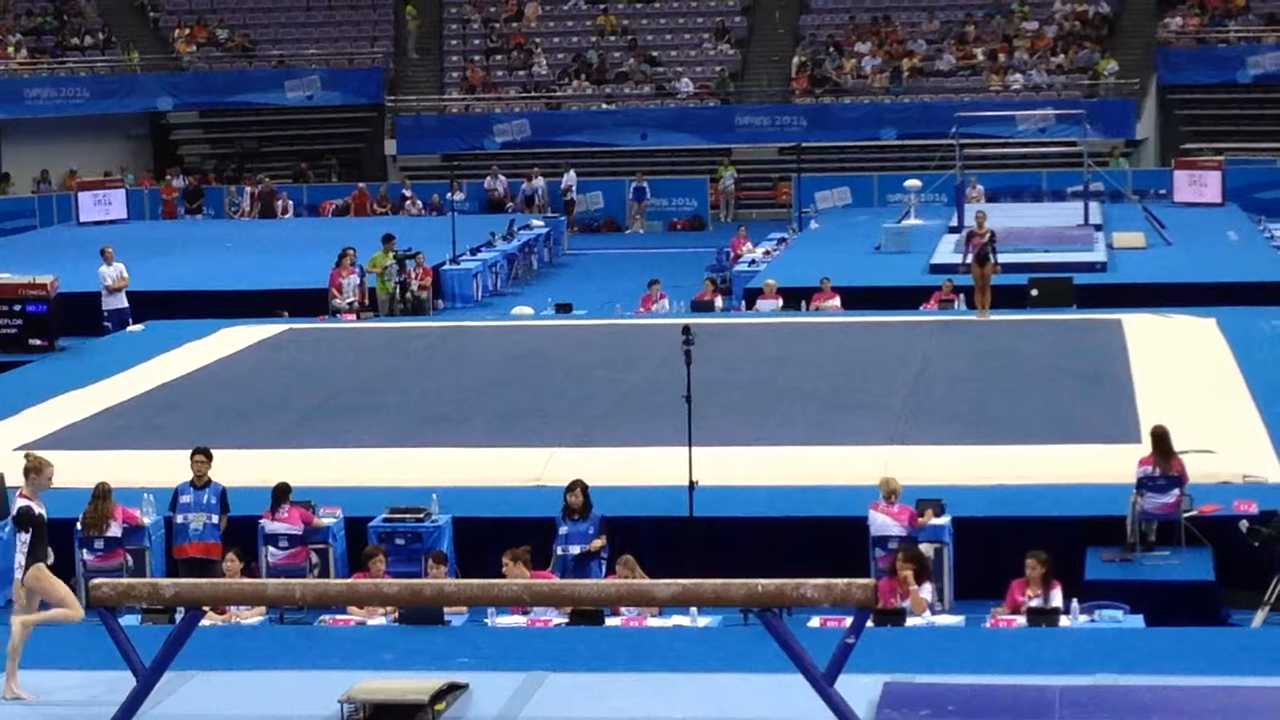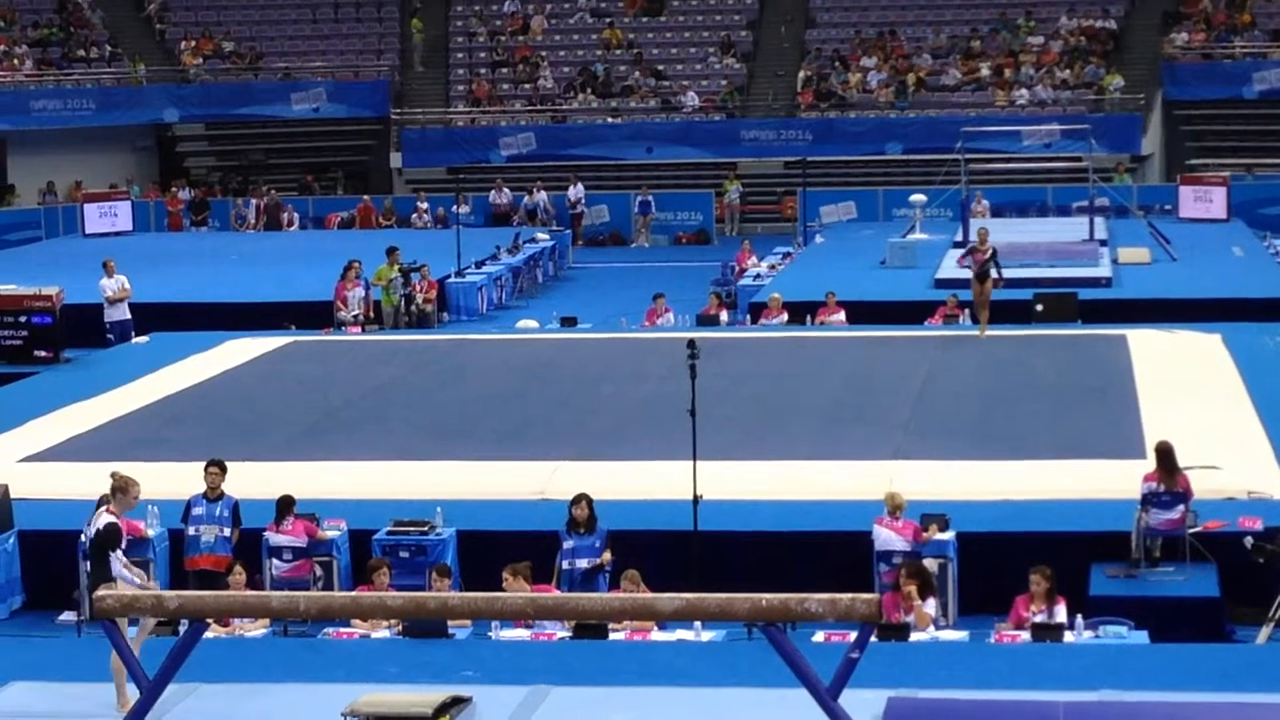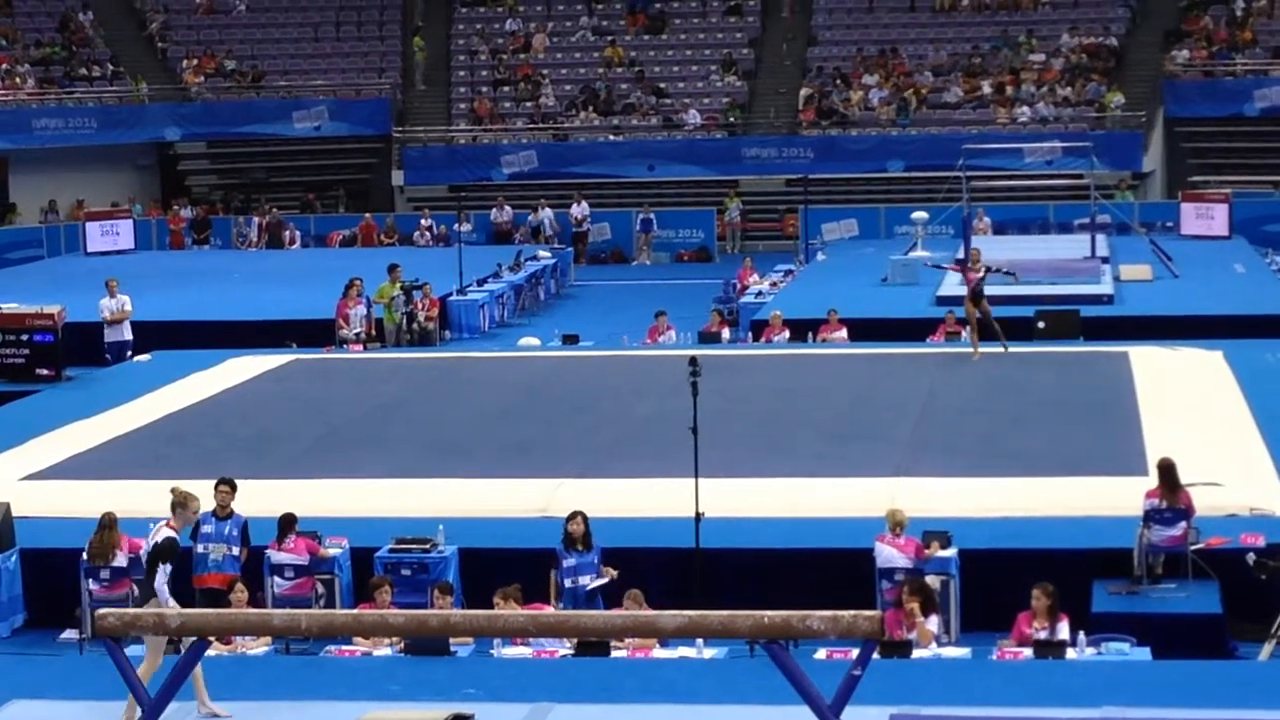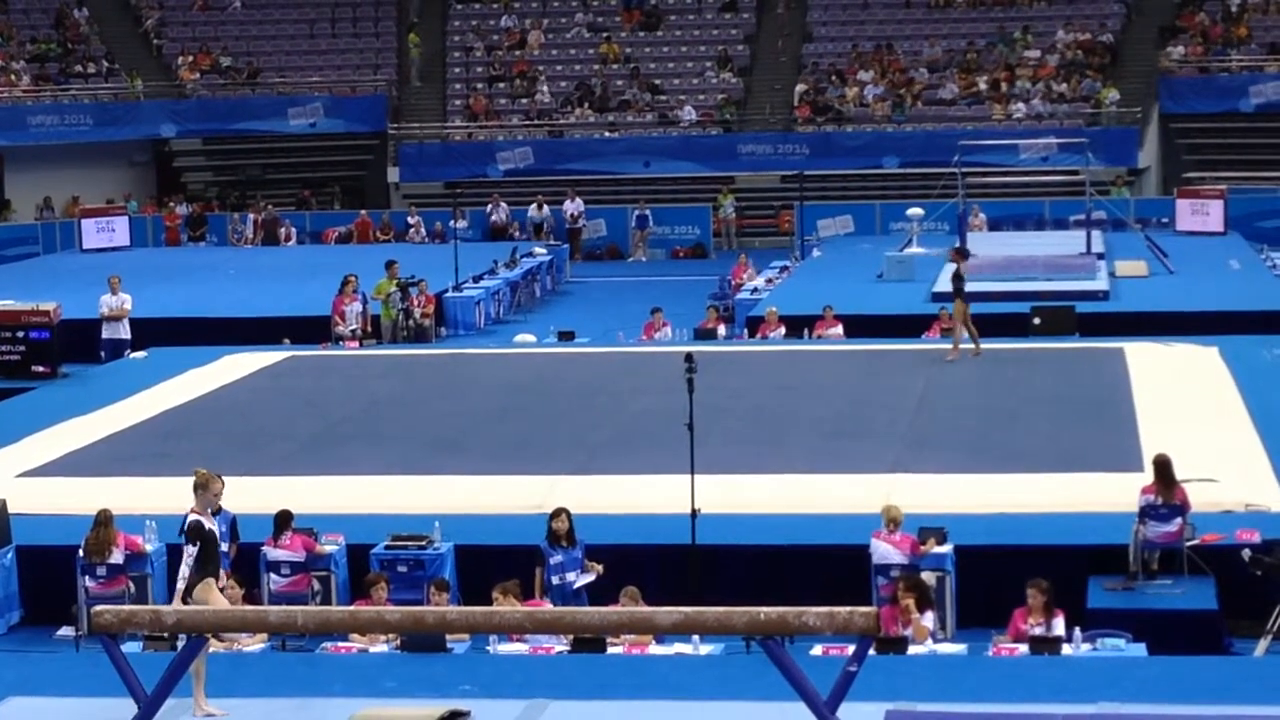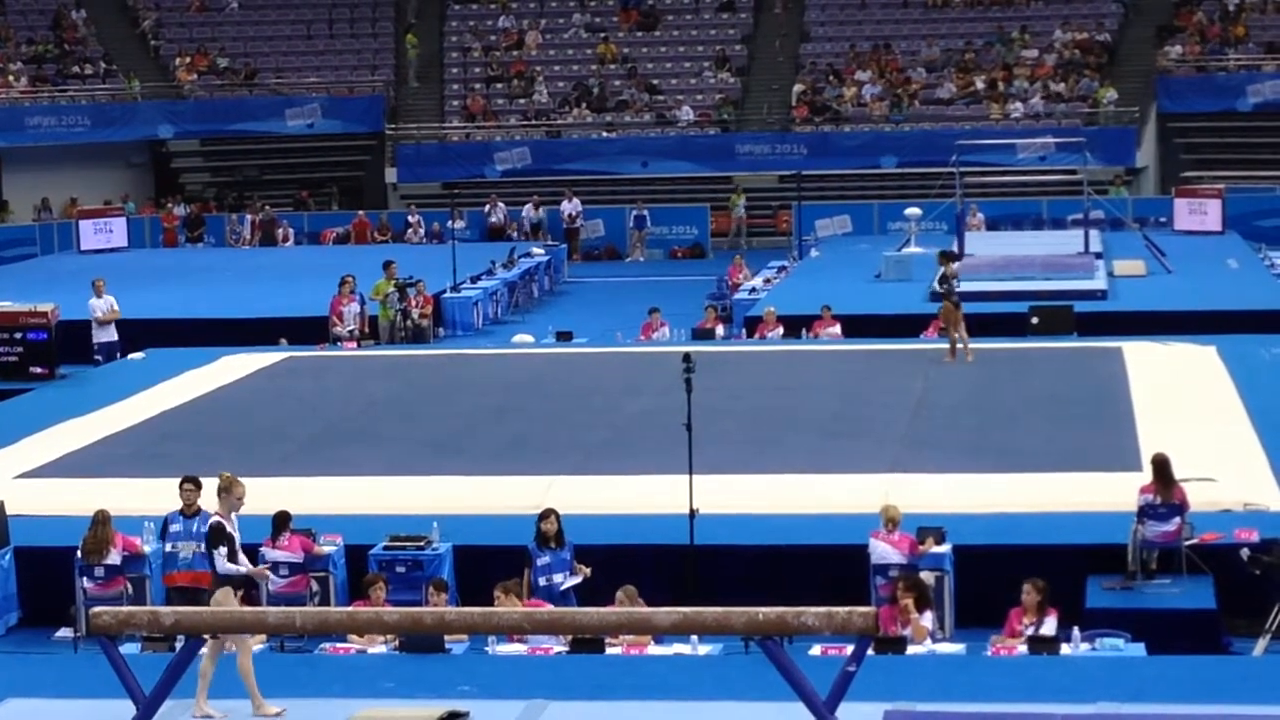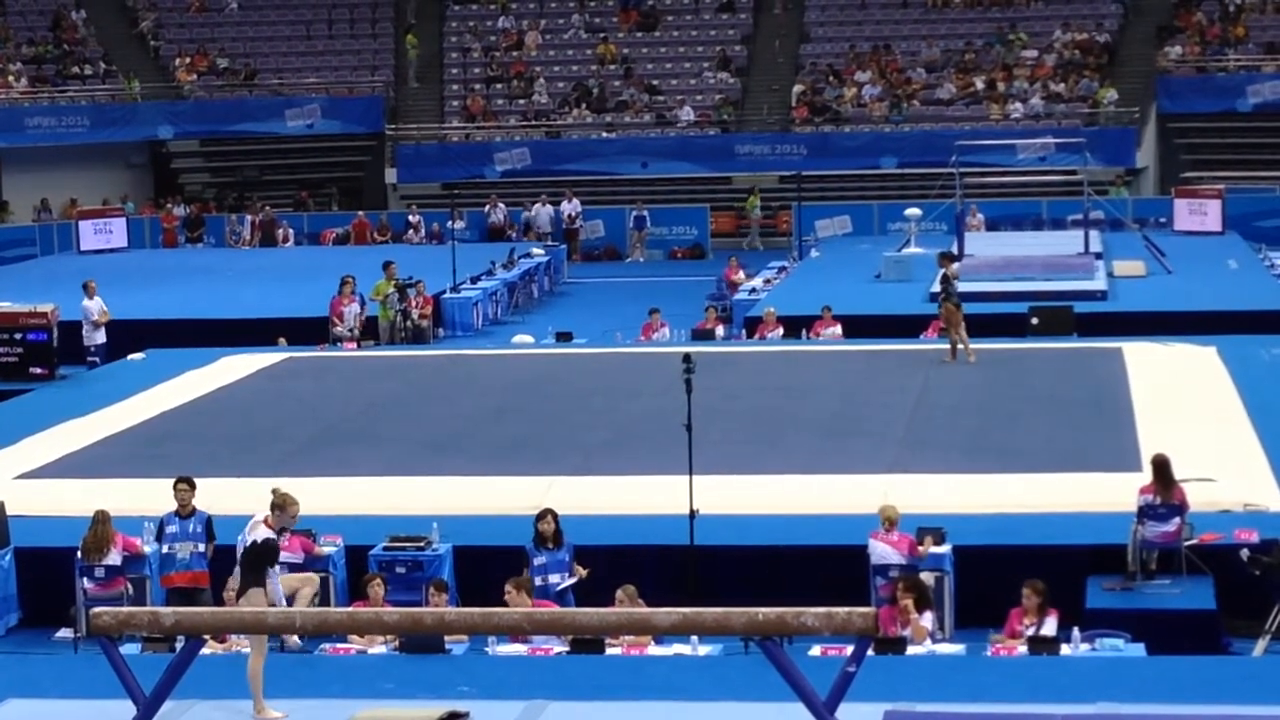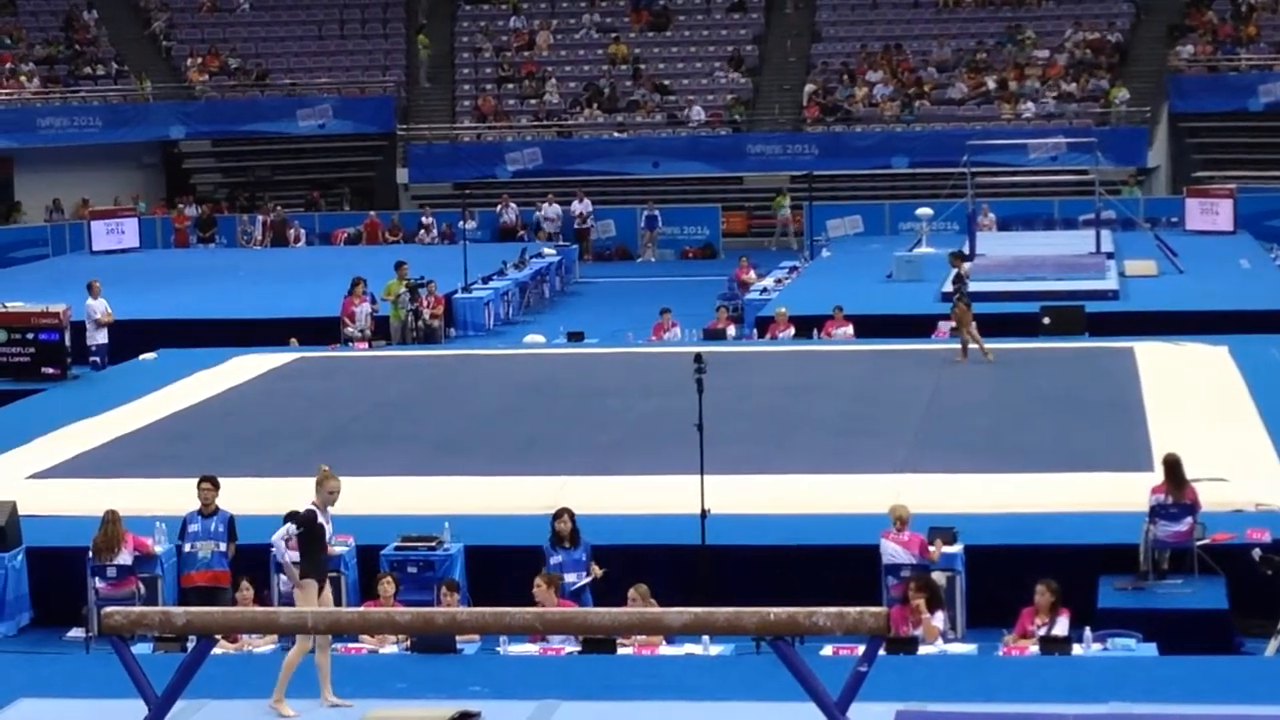
dt=0.7s
person 1, frame 1
left shoulder: (30, 498)
right shoulder: (25, 510)
right elbow: (20, 549)
left wrist: (44, 548)
right wrist: (18, 586)
left hip: (35, 568)
right hip: (33, 570)
left knee: (24, 631)
right knee: (75, 611)
left ankle: (11, 685)
right ankle: (22, 619)
person 1, frame 2
left shoulder: (106, 512)
right shoulder: (112, 527)
right elbow: (117, 570)
left wrist: (130, 566)
right wrist: (141, 584)
left hip: (111, 582)
right hip: (103, 585)
left ankle: (131, 655)
right ankle: (123, 701)
person 1, frame 3
left shoulder: (163, 527)
right shoulder: (170, 542)
left elbow: (145, 554)
right elbow: (160, 582)
right wrist: (170, 612)
left hip: (158, 597)
right hip: (155, 601)
left knee: (191, 644)
right knee: (153, 660)
person 1, frame 4
left shoulder: (208, 515)
right shoulder: (195, 524)
right elbow: (186, 562)
left wrist: (217, 569)
right wrist: (177, 598)
left hip: (209, 582)
right hip: (201, 585)
person 1, frame 5
left shoulder: (232, 520)
right shoulder: (216, 526)
right elbow: (221, 566)
left wrist: (253, 570)
right wrist: (251, 572)
left hip: (228, 590)
right hip: (222, 592)
left knee: (215, 648)
right knee: (244, 646)
person 1, frame 6
left shoulder: (258, 520)
right shoulder: (269, 543)
left elbow: (241, 542)
right elbow: (274, 581)
left wrist: (239, 570)
left hip: (258, 584)
right hip: (253, 591)
left knee: (312, 579)
right knee: (259, 651)
person 1, frame 7
left shoulder: (326, 515)
right shoulder: (309, 515)
right elbow: (277, 539)
right wrist: (289, 568)
left hip: (322, 580)
right hip: (307, 581)
left knee: (325, 640)
right knee: (304, 643)
left ankle: (327, 695)
right ankle: (278, 698)
